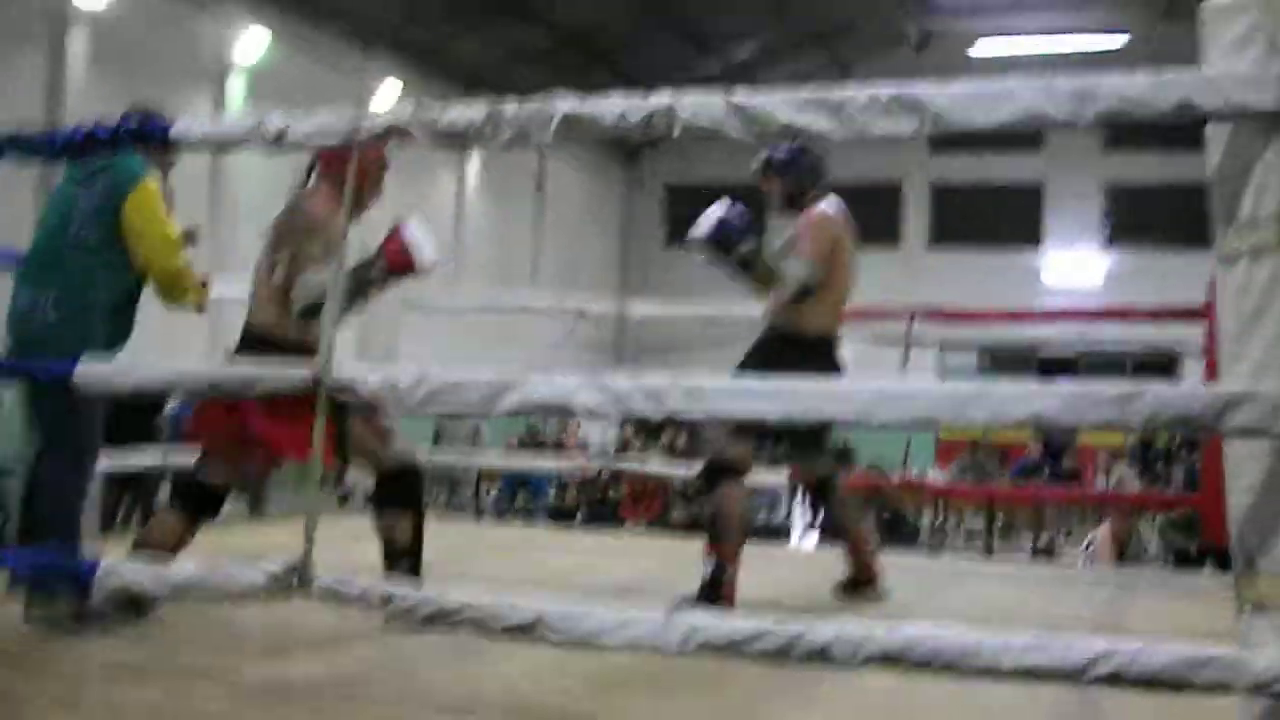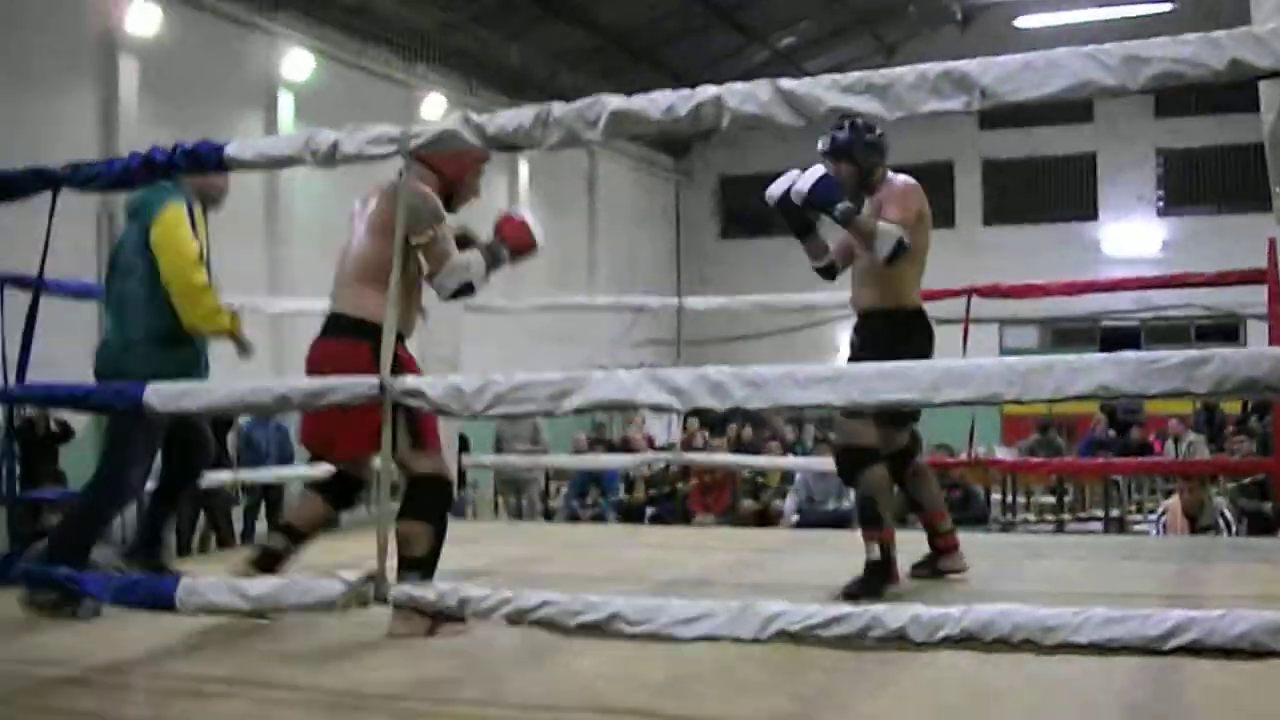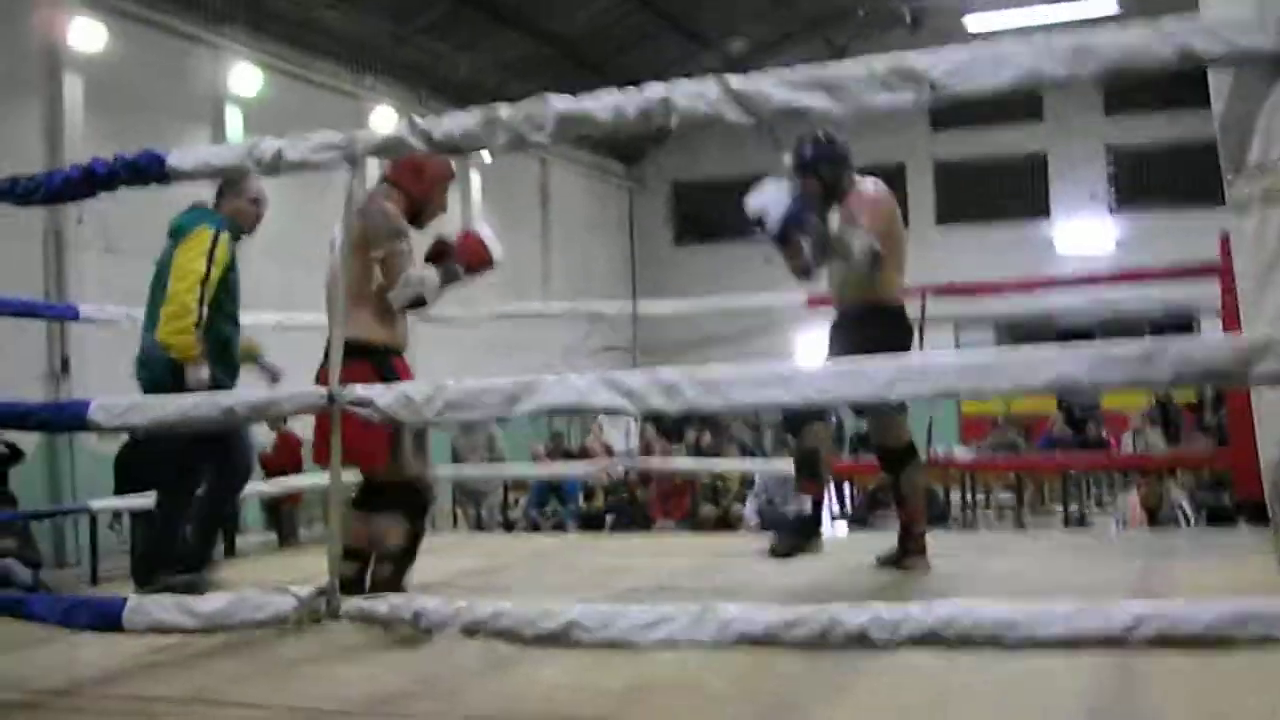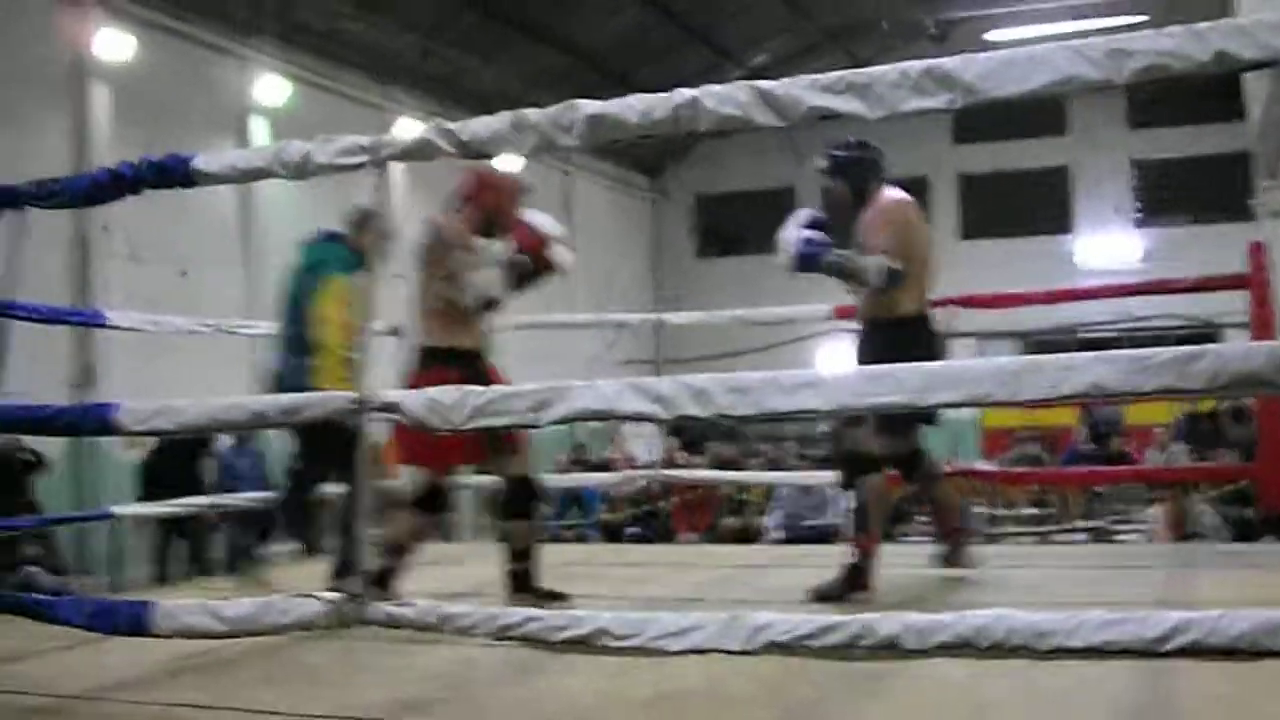
dt=0.4s
person 1, frame 1
left shoulder: (819, 217)
right shoulder: (820, 219)
left elbow: (796, 284)
left wrist: (743, 244)
right wrist: (740, 253)
left hip: (788, 356)
right hip: (815, 359)
left knee: (725, 464)
right knee: (818, 472)
left ankle: (718, 589)
right ankle: (865, 573)
person 1, frame 2
left shoulder: (901, 191)
right shoulder: (870, 203)
left elbow: (891, 249)
right elbow: (829, 267)
left wrist: (838, 207)
right wrist: (803, 225)
left hip: (894, 331)
right hip: (881, 332)
left knee: (856, 442)
right knee: (897, 445)
left ankle: (881, 565)
right ankle: (945, 550)
person 1, frame 3
left shoulder: (871, 197)
right shoulder: (843, 212)
left elbow: (868, 257)
right elbow: (804, 268)
left wrist: (809, 222)
right wrist: (781, 228)
left hip: (876, 326)
right hip: (860, 327)
left knee: (809, 402)
right knee: (892, 439)
left ankle: (809, 519)
right ankle: (913, 546)
person 1, frame 4
left shoulder: (887, 206)
right shoulder: (886, 209)
left elbow: (886, 275)
right elbow: (868, 280)
left wrist: (824, 257)
right wrist: (828, 250)
left hip: (895, 340)
right hip: (908, 338)
left knee: (861, 448)
right knee: (902, 444)
left ankle: (858, 573)
right ankle: (955, 536)
person 2, frame 1
left shoulder: (308, 213)
right shoulder: (312, 209)
right elbow: (307, 297)
left wrist: (376, 270)
right wrist: (379, 267)
left hip: (254, 362)
right hip: (287, 364)
left knee: (205, 486)
right knee: (397, 468)
person 2, frame 2
left shoulder: (378, 198)
right shoulder: (416, 198)
right elbow: (453, 280)
left wrist: (461, 252)
right wrist: (499, 250)
left hip: (334, 345)
right hip: (368, 353)
left knee: (350, 474)
right knee: (430, 477)
left ankle: (264, 565)
right ankle: (414, 605)
person 2, frame 3
left shoulder: (363, 220)
right shoulder: (382, 217)
right elbow: (406, 293)
left wrist: (436, 267)
right wrist: (457, 267)
left hip: (347, 365)
right hip: (371, 367)
left knee: (384, 481)
right knee: (411, 484)
left ankle: (349, 589)
right ankle: (379, 592)
person 2, frame 4
left shoulder: (466, 243)
right shoulder: (448, 234)
left elbow: (475, 297)
right elbow: (476, 297)
left wrist: (527, 265)
right wrist: (522, 258)
left hip: (434, 373)
right hip: (461, 373)
left knee: (431, 493)
right knee: (520, 478)
left ankle: (378, 583)
right ankle: (523, 586)
person 3, frame 1
left shoulder: (85, 174)
right shoulder: (139, 178)
right elbow: (167, 265)
left wrist: (172, 245)
right wrist: (198, 288)
right hip: (70, 337)
left knee: (59, 448)
right knee: (73, 455)
right ankle: (51, 586)
person 3, frame 2
left shoulder: (147, 215)
right shoulder: (174, 209)
right elbow: (189, 284)
right wrist: (231, 326)
left hip: (160, 366)
right hip: (147, 367)
left knee: (190, 453)
right knee: (121, 476)
left ankle: (146, 553)
right ankle: (51, 579)
person 3, frame 3
left shoulder: (207, 237)
right shoulder: (210, 234)
right elbow: (183, 297)
left wrist: (251, 356)
right wrist: (192, 360)
left hip: (166, 374)
right hip: (190, 375)
left knee: (179, 477)
right knee: (232, 469)
left ankle: (157, 570)
right ankle: (181, 566)
person 3, frame 4
left shoulder: (318, 260)
right shoulder: (339, 274)
right elbow: (334, 345)
left hip: (294, 385)
right hip: (322, 390)
left knee: (309, 474)
right knee: (360, 474)
right ankle: (346, 569)
